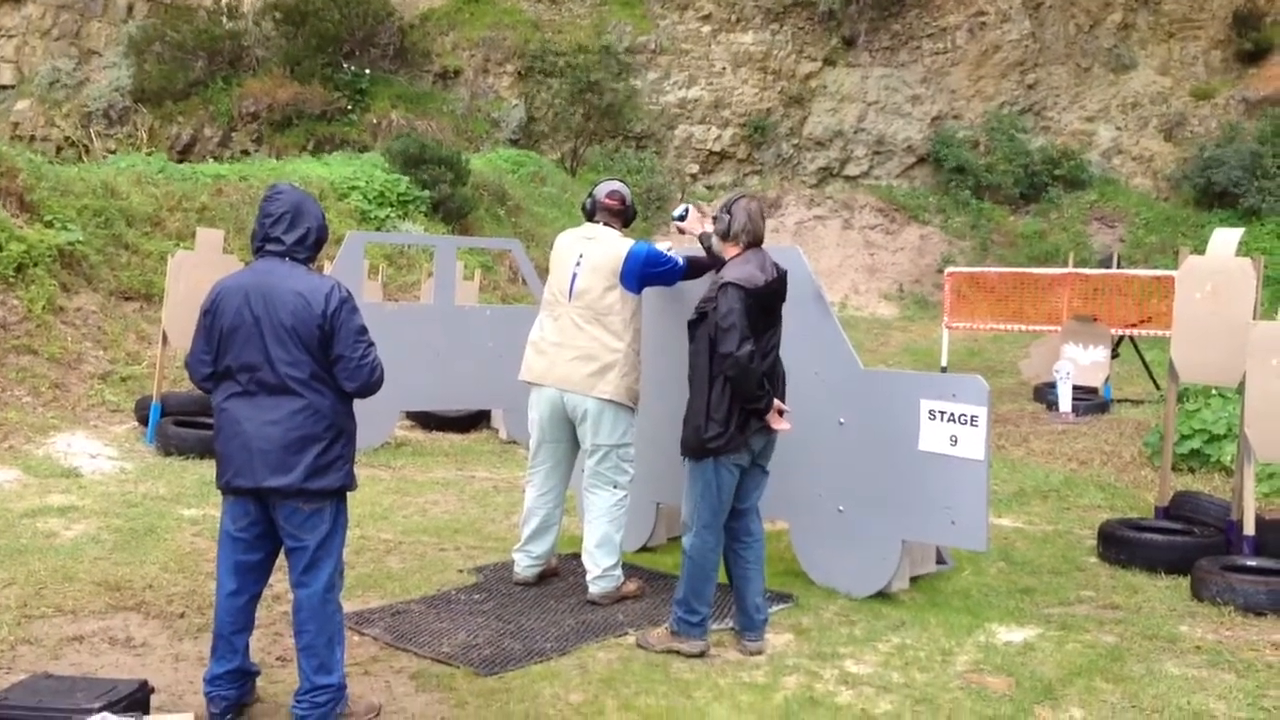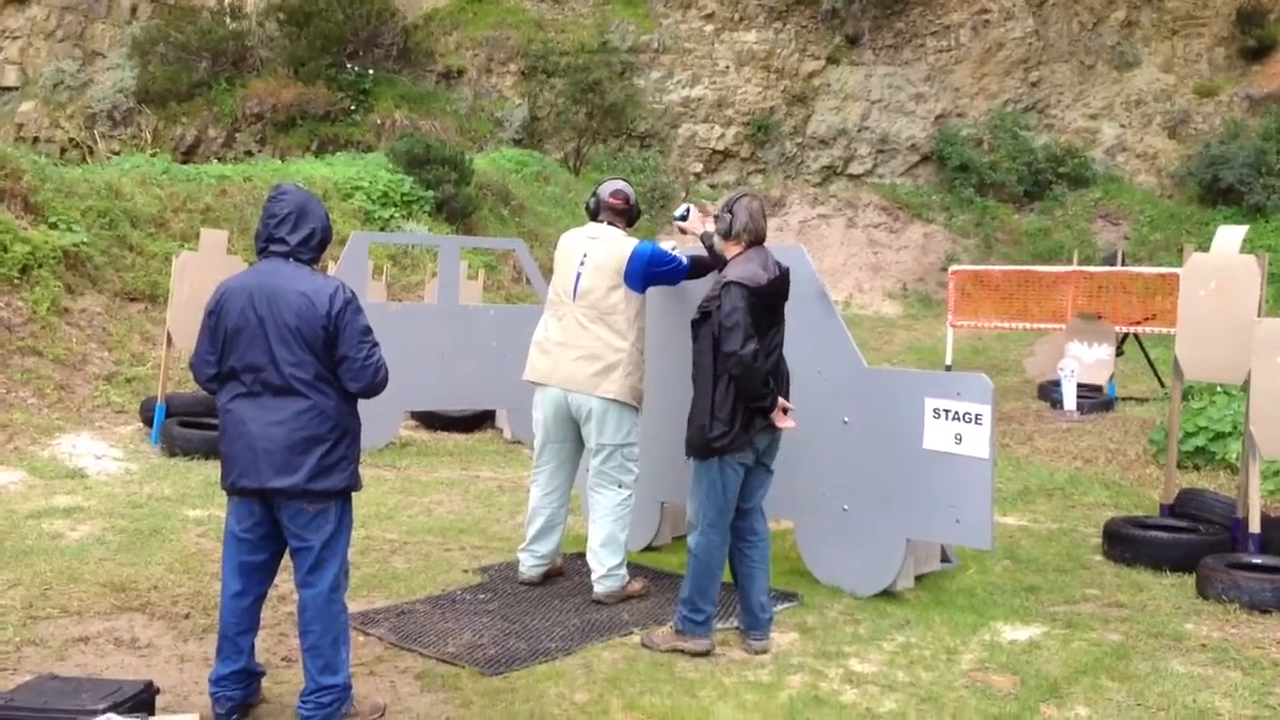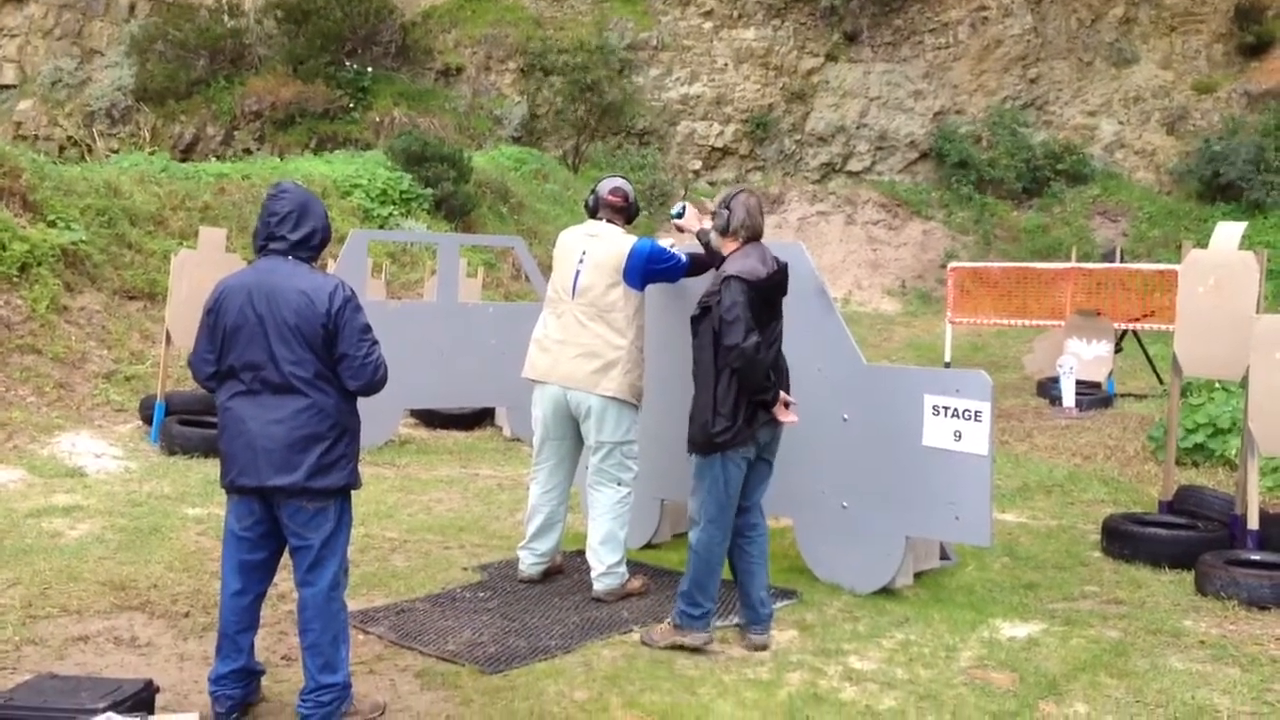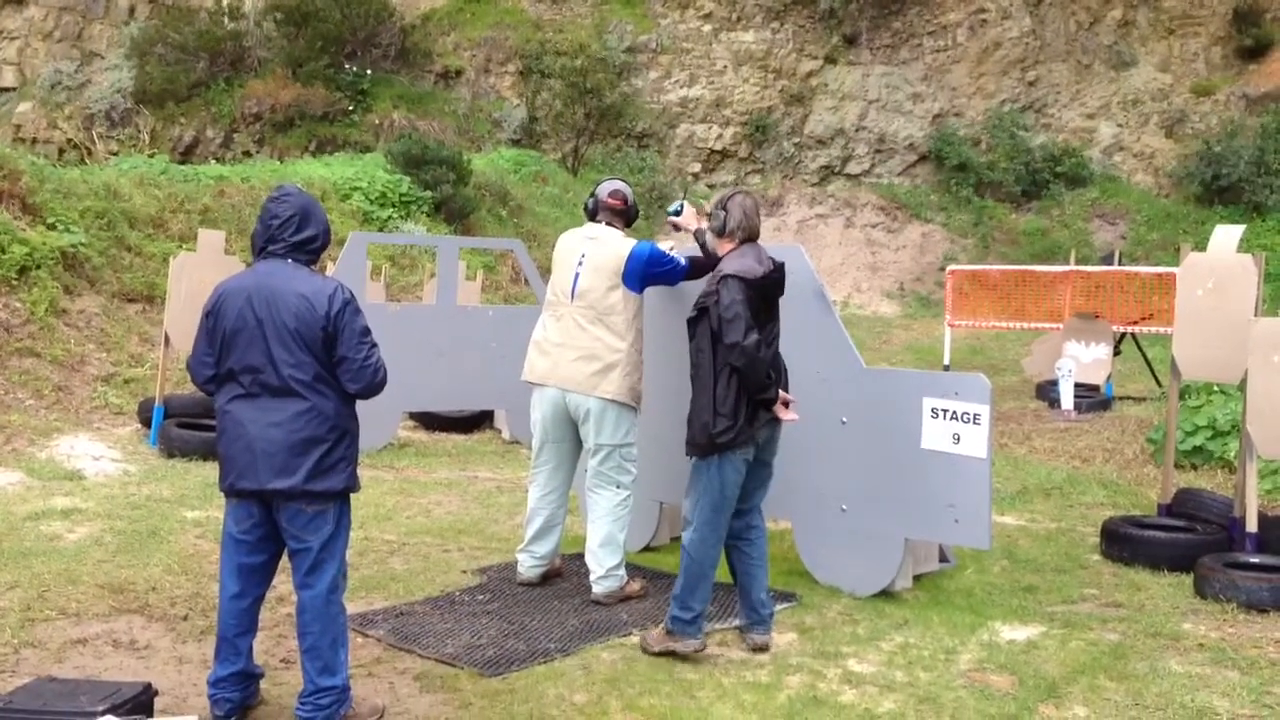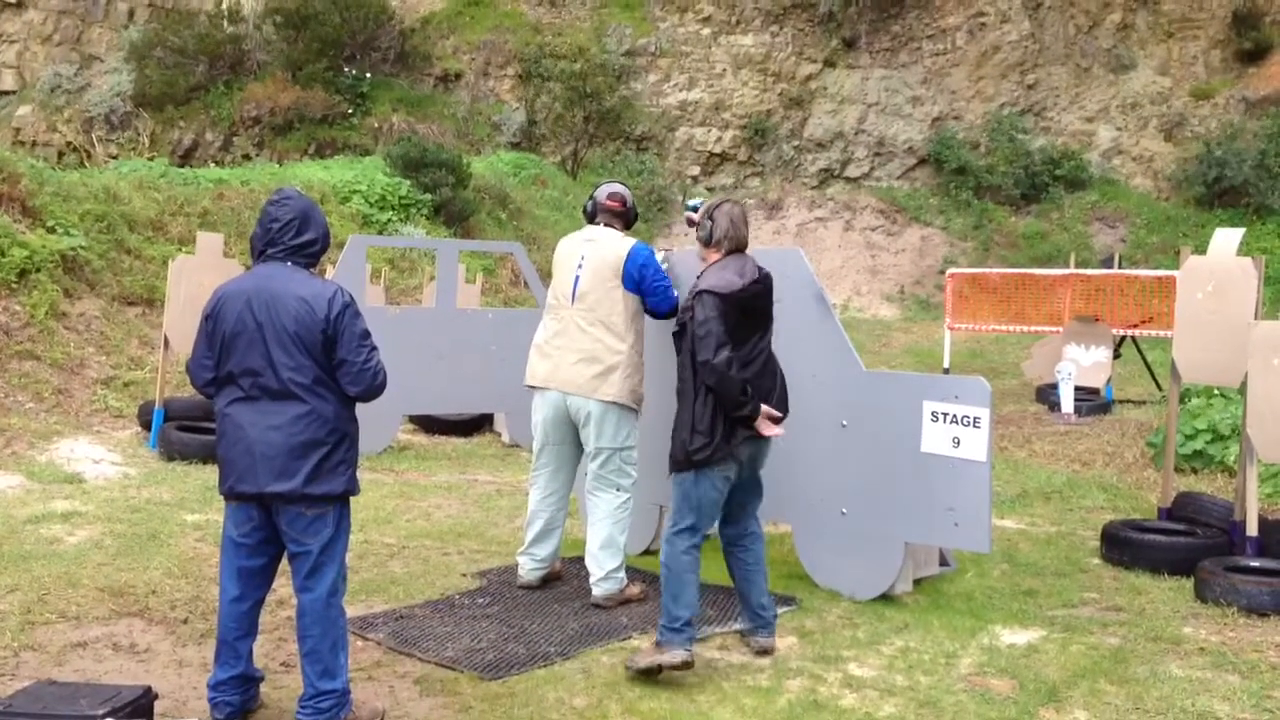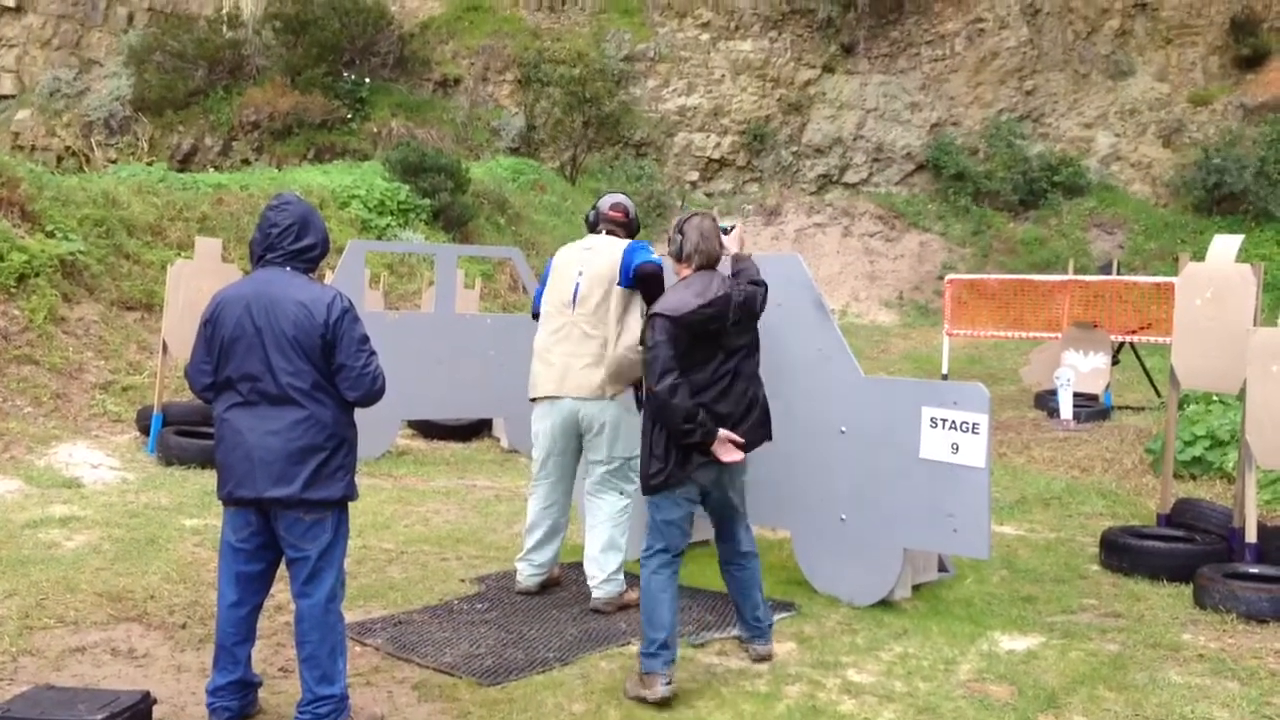
dt=0.2s
person 1, frame 1
left shoulder: (224, 292)
right shoulder: (326, 294)
left elbow: (200, 371)
right elbow: (364, 378)
right wrist: (321, 374)
left hip: (242, 463)
right hip: (308, 465)
left knee: (237, 578)
right knee: (315, 584)
person 1, frame 2
left shoulder: (228, 293)
right shoulder: (330, 295)
left elbow: (205, 372)
right elbow: (368, 378)
right wrist: (325, 374)
left hip: (247, 463)
right hip: (312, 465)
left knee: (242, 579)
right knee: (320, 584)
person 1, frame 3
left shoulder: (227, 291)
right shoulder: (330, 293)
left elbow: (204, 370)
right elbow: (367, 376)
right wrist: (326, 371)
left hip: (247, 462)
right hip: (312, 463)
left knee: (241, 577)
right knee: (320, 582)
person 1, frame 4
left shoulder: (226, 294)
right shoulder: (329, 296)
left elbow: (202, 373)
right elbow: (367, 379)
right wrist: (325, 374)
left hip: (245, 465)
right hip: (311, 467)
left knee: (240, 581)
right knee: (318, 586)
person 1, frame 5
left shoulder: (225, 297)
right shoulder: (329, 299)
left elbow: (201, 376)
right elbow: (367, 382)
right wrist: (323, 378)
left hip: (245, 468)
right hip: (311, 471)
left knee: (240, 585)
right knee: (318, 589)
person 1, frame 6
left shoulder: (224, 302)
right shoulder: (328, 304)
left elbow: (200, 382)
right elbow: (365, 388)
right wrist: (322, 384)
left hip: (243, 473)
right hip: (309, 475)
left knee: (238, 590)
right knee: (317, 595)
person 2, frame 1
left shoulder: (731, 286)
right shoulder: (765, 274)
left elbow: (737, 357)
left wrist: (762, 404)
right wrist: (701, 234)
left hip: (726, 425)
right hip: (756, 426)
left knee: (704, 527)
right knee: (745, 523)
left ankle: (688, 629)
right ankle: (751, 629)
person 2, frame 2
left shoulder: (734, 285)
right shoulder: (767, 272)
left elbow: (741, 356)
left wrist: (766, 403)
right wrist: (704, 234)
left hip: (730, 424)
right hip: (761, 425)
left knee: (709, 526)
right knee: (750, 522)
left ankle: (693, 628)
right ankle: (757, 627)
person 2, frame 3
left shoulder: (733, 280)
right shoulder: (763, 268)
left elbow: (743, 349)
left wrist: (768, 397)
right wrist: (701, 232)
left hip: (733, 419)
right hip: (762, 420)
left knee: (710, 521)
right knee: (749, 519)
left ankle: (691, 622)
right ankle: (756, 624)
person 2, frame 4
left shoulder: (730, 279)
right shoulder: (758, 268)
left elbow: (742, 348)
left wrist: (768, 394)
right wrist: (695, 231)
left hip: (732, 420)
right hip: (760, 419)
left knee: (704, 523)
right knee: (746, 520)
left ankle: (683, 627)
right ankle: (757, 624)
person 2, frame 5
left shoulder: (708, 291)
right shoulder: (755, 279)
left elbow: (715, 364)
left wrist: (747, 411)
left hip: (716, 433)
right hip: (751, 433)
left knee: (683, 535)
right knee: (742, 526)
left ankle: (673, 639)
right ankle: (761, 627)
person 2, frame 6
left shoulder: (667, 312)
right shoulder: (740, 298)
left elbow: (665, 389)
left wrist: (703, 436)
right wrist: (739, 252)
left hip: (681, 456)
right hip: (730, 450)
left knee: (660, 556)
right knee: (737, 542)
left ankle: (656, 670)
right ankle: (758, 635)
person 3, frame 1
left shoulder: (563, 243)
right shoulder: (631, 254)
right elbow: (685, 268)
right wrist: (720, 257)
left hip: (548, 378)
right hip: (600, 386)
left knee: (544, 474)
right knee: (605, 483)
left ankle: (530, 562)
right ankle: (604, 581)
person 3, frame 2
left shoulder: (567, 242)
right shoulder: (636, 254)
right elbow: (690, 268)
left hip: (552, 378)
right hip: (604, 386)
left knee: (549, 474)
right knee: (610, 482)
left ankle: (535, 561)
right ankle: (609, 580)
person 3, frame 3
left shoulder: (566, 240)
right shoulder: (635, 251)
right elbow: (691, 265)
left hip: (551, 376)
right hip: (604, 383)
left knee: (549, 472)
right knee: (610, 480)
left ankle: (534, 559)
right ankle: (609, 578)
person 3, frame 4
left shoulder: (565, 242)
right shoulder: (634, 254)
right elbow: (691, 268)
right wrist: (721, 252)
left hip: (550, 379)
right hip: (603, 386)
left knee: (547, 475)
right knee: (609, 484)
left ankle: (533, 562)
right ankle: (608, 581)
person 3, frame 5
left shoulder: (565, 246)
right shoulder: (634, 254)
right elbow: (666, 307)
left hip: (552, 382)
right hip: (604, 388)
left knee: (548, 478)
right knee: (609, 485)
left ankle: (534, 565)
right ankle: (607, 584)
person 3, frame 6
left shoulder: (562, 256)
right shoulder: (629, 253)
left elbow: (539, 311)
right elbow: (650, 272)
right wrist: (652, 307)
left hip: (552, 388)
right hip: (607, 392)
left knee: (548, 485)
right knee: (609, 490)
left ankle: (533, 571)
right ankle: (606, 587)
